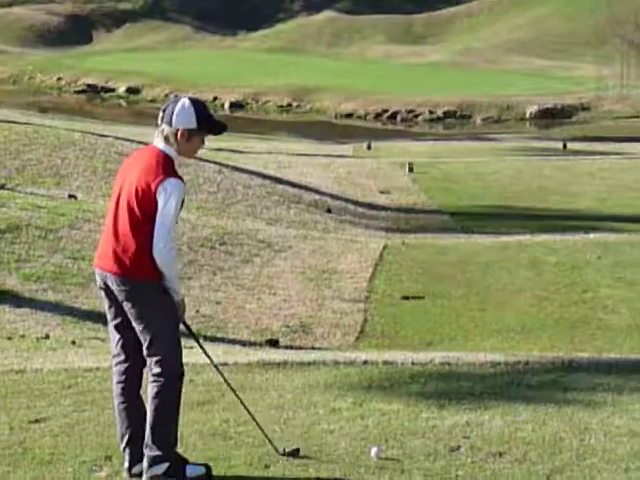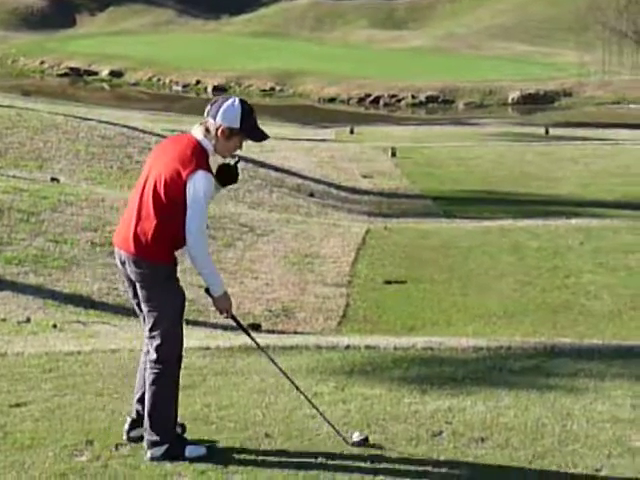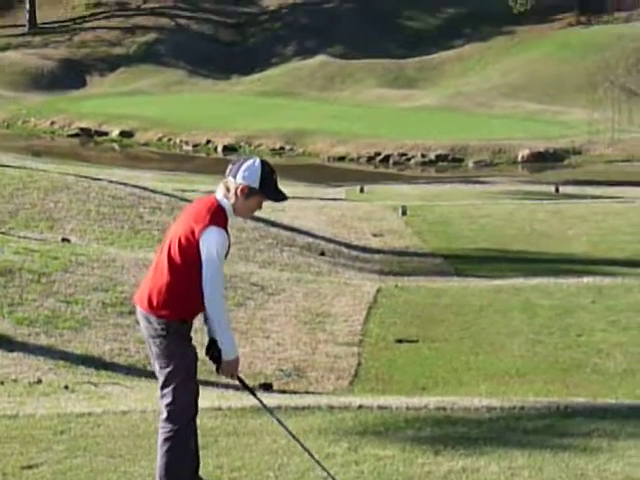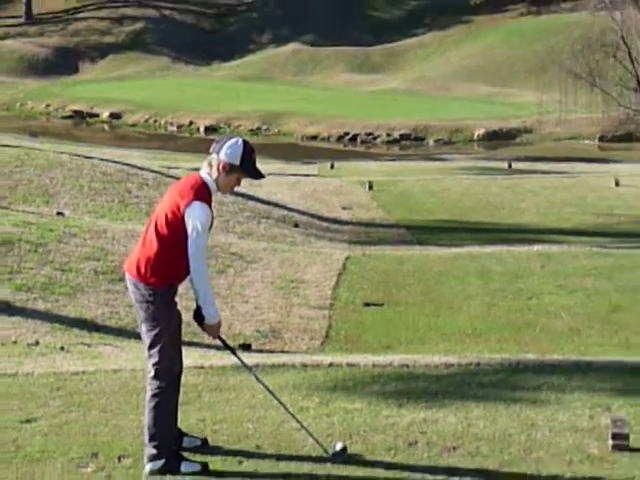
dt=1s
person 1, frame 1
left shoulder: (135, 158)
right shoulder: (169, 181)
right elbow: (162, 248)
left wrist: (166, 289)
right wrist: (176, 294)
left hip: (106, 270)
right hip: (138, 279)
left knee: (126, 367)
right knee: (165, 369)
person 1, frame 2
left shoulder: (172, 143)
right shoulder: (198, 170)
right elbow: (195, 240)
left wrist: (217, 185)
right wrist: (218, 289)
left hip: (126, 249)
right hip: (151, 260)
left knee: (158, 341)
right knee: (165, 351)
left ankle: (143, 419)
right ankle: (161, 440)
person 1, frame 3
left shoulder: (204, 207)
right shoulder: (214, 228)
right elbow: (213, 296)
left wrist: (214, 337)
right wrist: (228, 351)
left hip: (155, 310)
right hip: (166, 319)
left knee: (182, 404)
right knee: (178, 410)
person 1, frame 4
left shoulder: (191, 185)
right shoulder: (198, 202)
left elbow: (188, 257)
right elbow: (197, 264)
left wrist: (202, 306)
right wrist: (211, 314)
left hip: (148, 279)
right hip: (152, 285)
left knee: (169, 364)
right knee: (165, 369)
left ankle: (167, 433)
right ankle: (159, 455)
